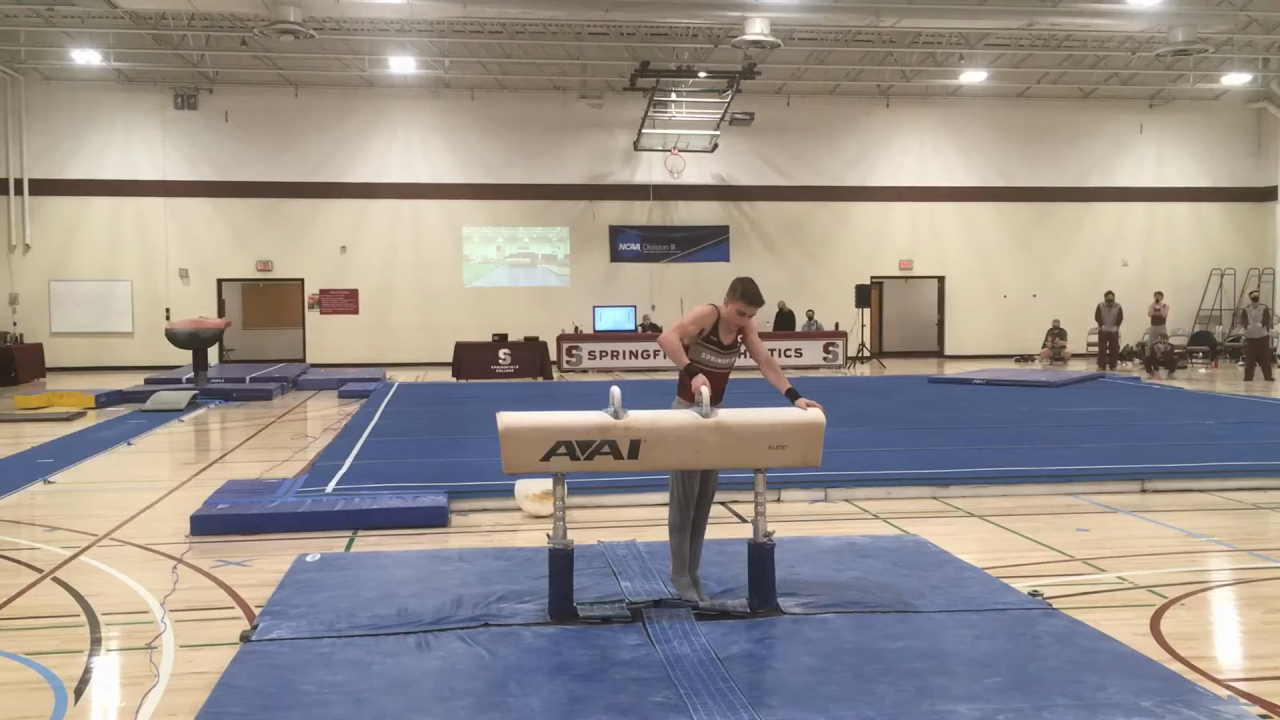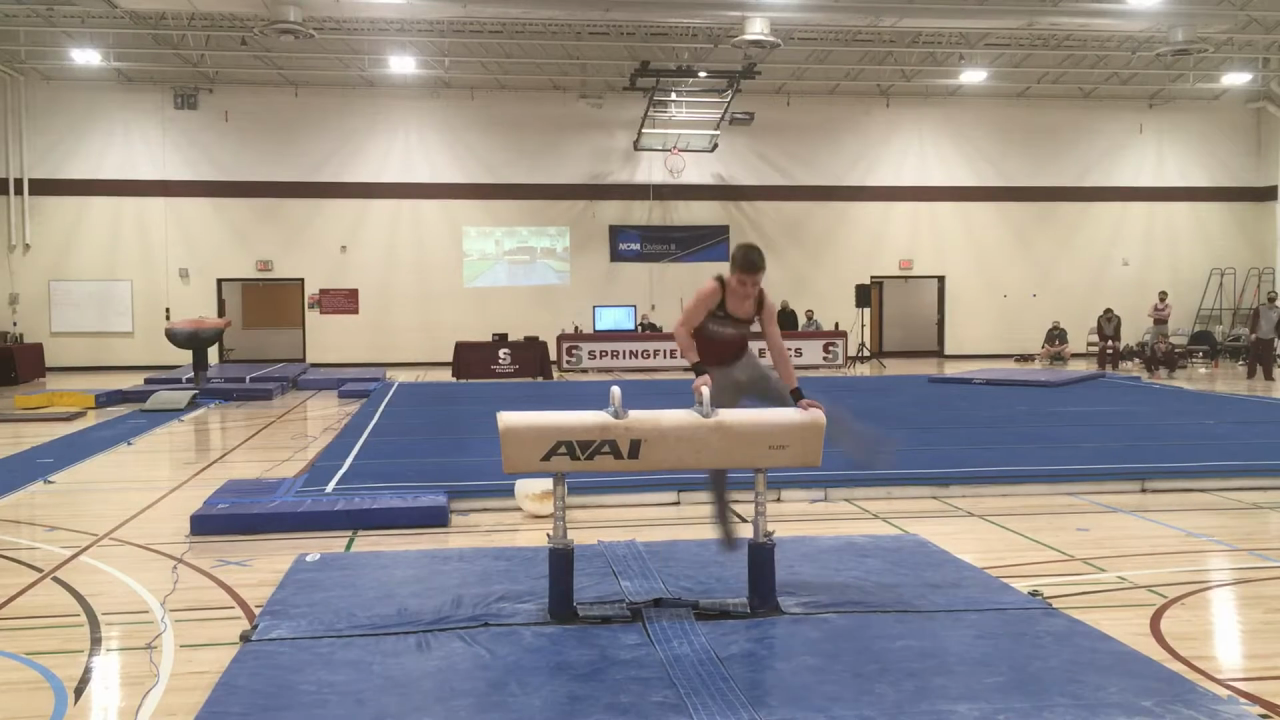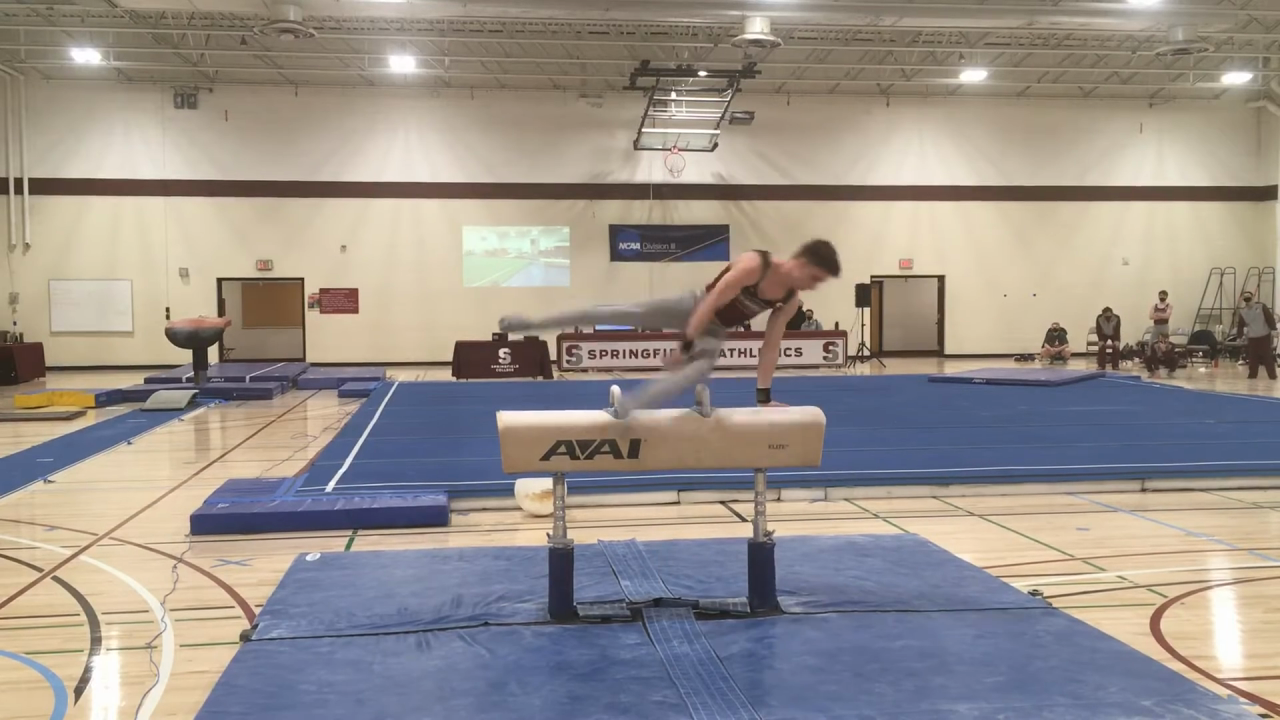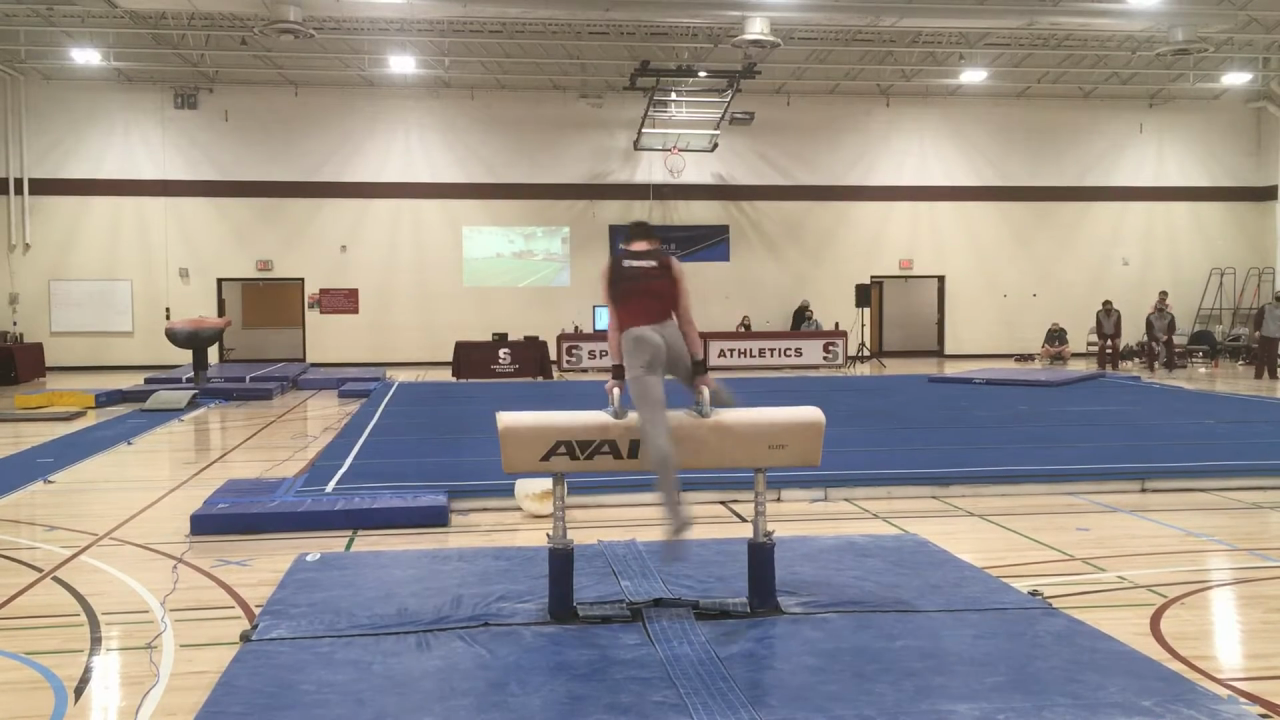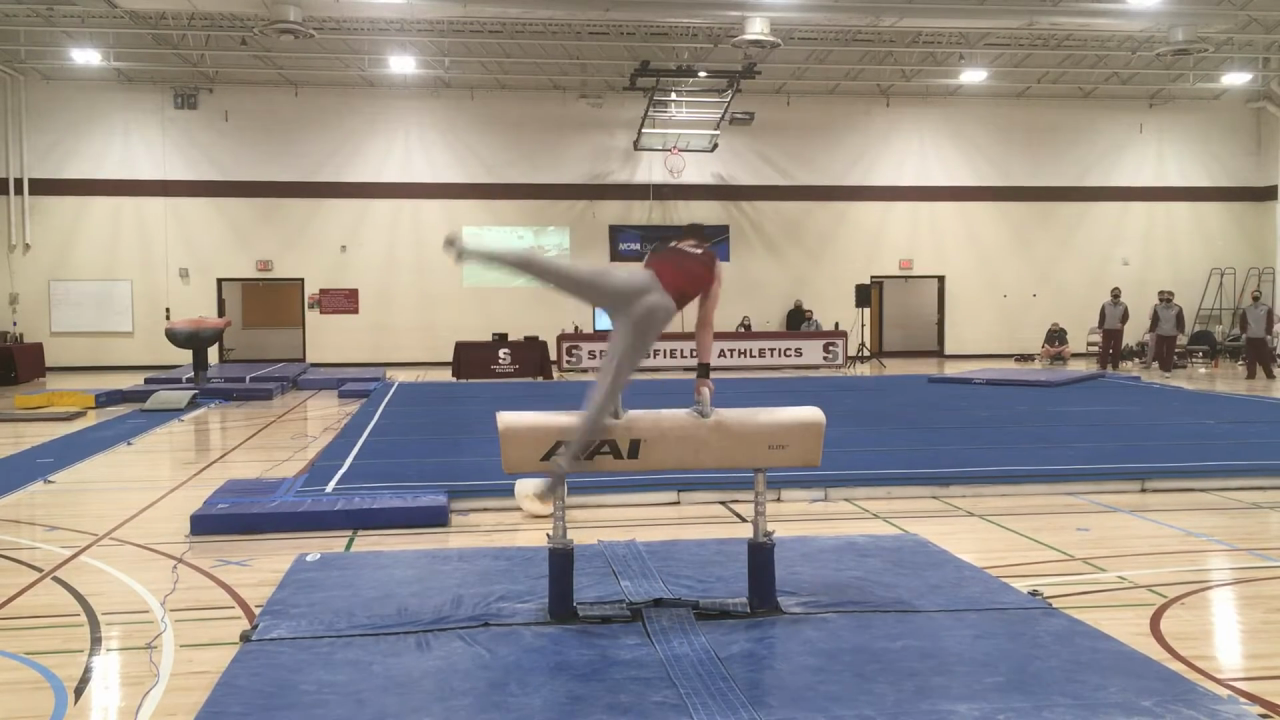
dt=1s
person 1, frame 1
left shoulder: (745, 327)
right shoulder: (706, 315)
left elbow: (766, 362)
right elbow: (667, 338)
left wrist: (793, 395)
right wrist: (692, 373)
right hip: (686, 412)
left knee: (705, 498)
right knee: (685, 496)
left ankle: (691, 577)
right ankle: (681, 577)
person 1, frame 2
left shoulder: (762, 301)
right shoulder: (709, 291)
left elbow: (778, 350)
right elbow: (682, 330)
left wrist: (797, 396)
right wrist: (698, 372)
left hip: (746, 366)
right hip: (715, 377)
right ankle: (722, 517)
person 1, frame 3
left shoulder: (790, 302)
right shoulder: (754, 264)
left elbow: (770, 347)
right elbow: (711, 299)
left wrist: (764, 396)
right wrist: (686, 346)
left hip: (713, 332)
right hip: (694, 307)
left knee: (697, 371)
right knee: (617, 313)
left ankle: (627, 408)
right ankle: (525, 323)
person 1, frame 4
left shoulder: (612, 267)
right shoulder: (669, 263)
left elbow: (614, 323)
right elbow: (686, 318)
left wrist: (617, 373)
right wrist: (701, 367)
left hip: (638, 343)
right hip: (671, 335)
left knee: (653, 427)
right knee: (695, 372)
left ankle: (675, 511)
person 1, frame 5
left shoulder: (664, 245)
right shoulder: (712, 266)
right elbow: (705, 327)
right wrist: (704, 373)
left hip: (633, 284)
right hip: (656, 310)
left knee: (536, 266)
right knee: (608, 388)
left ankle: (466, 251)
right ankle: (566, 462)
